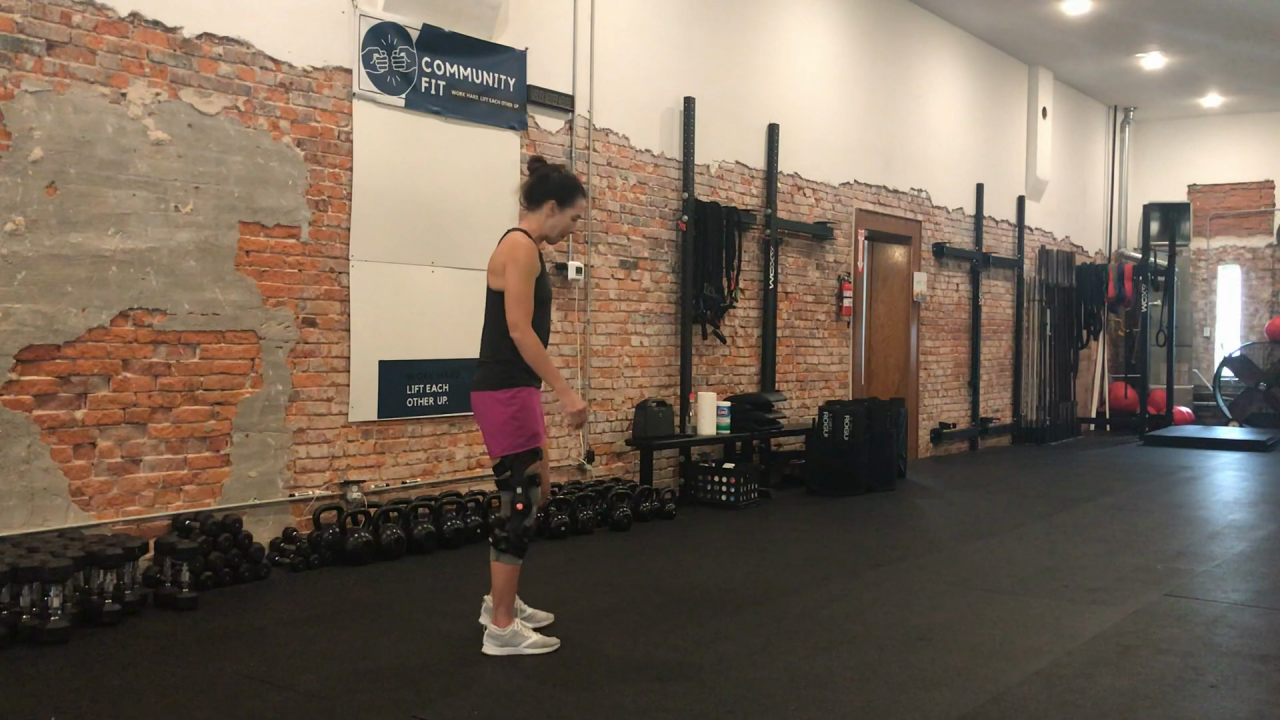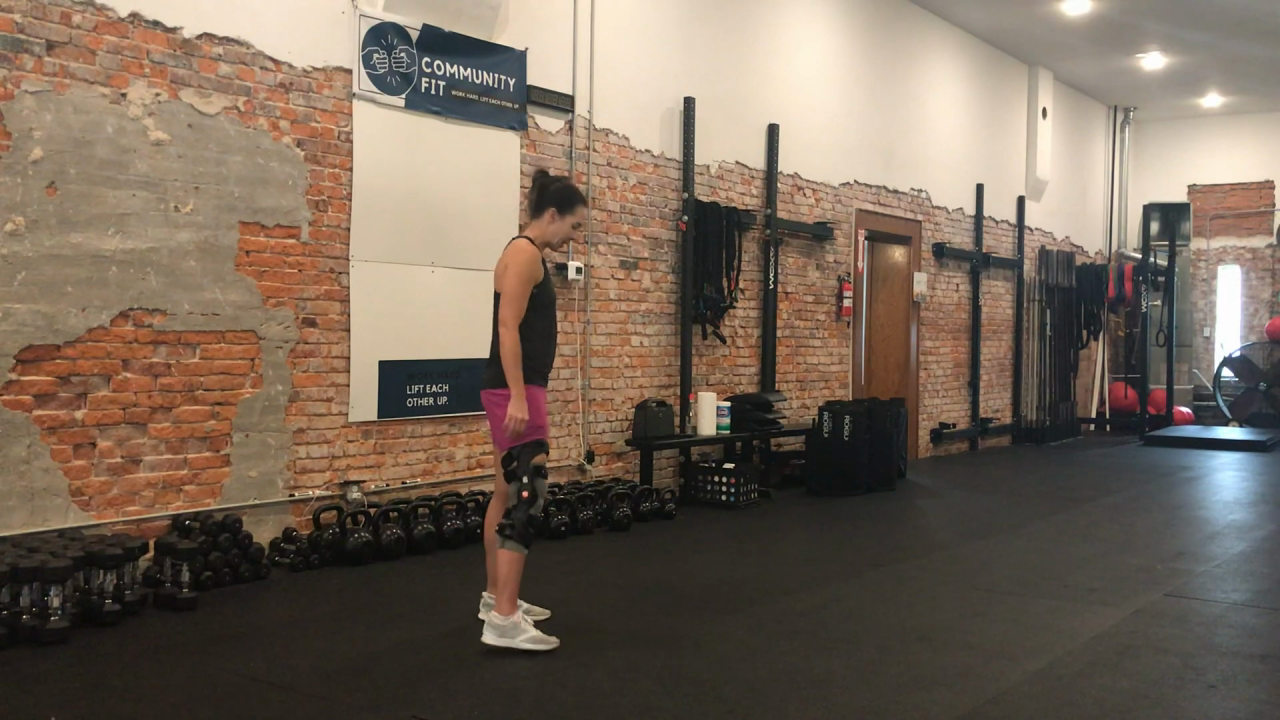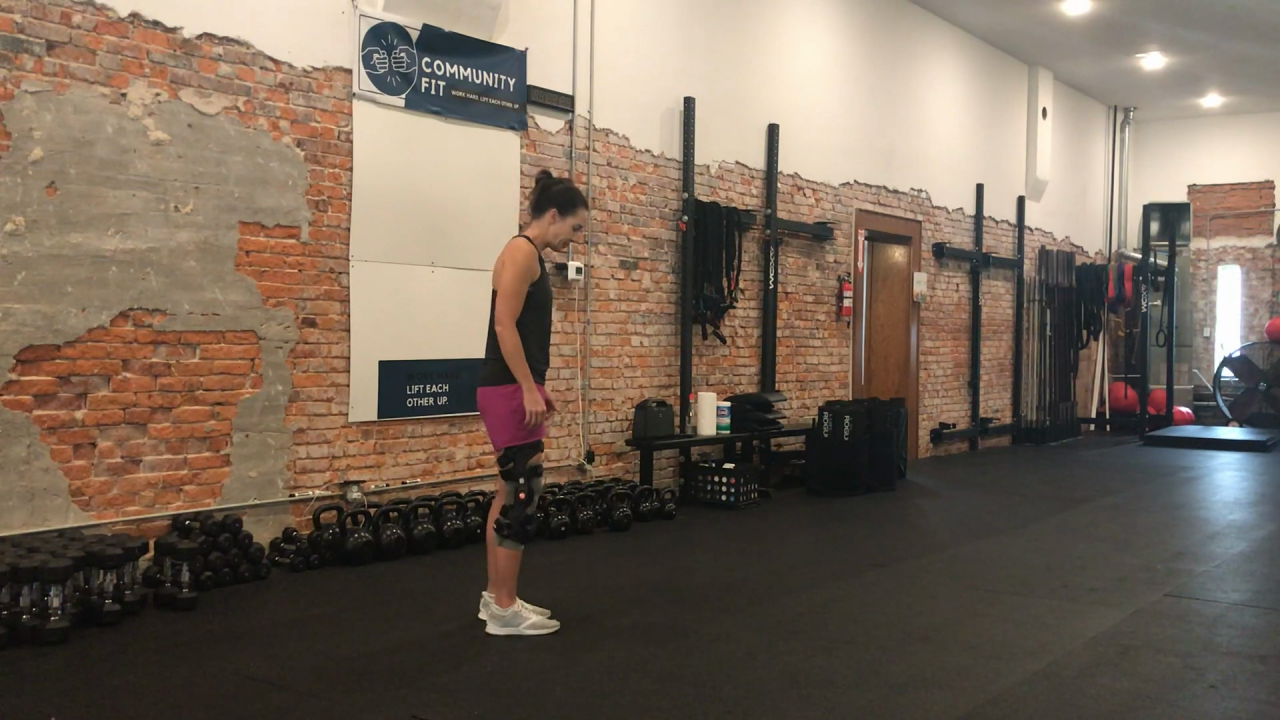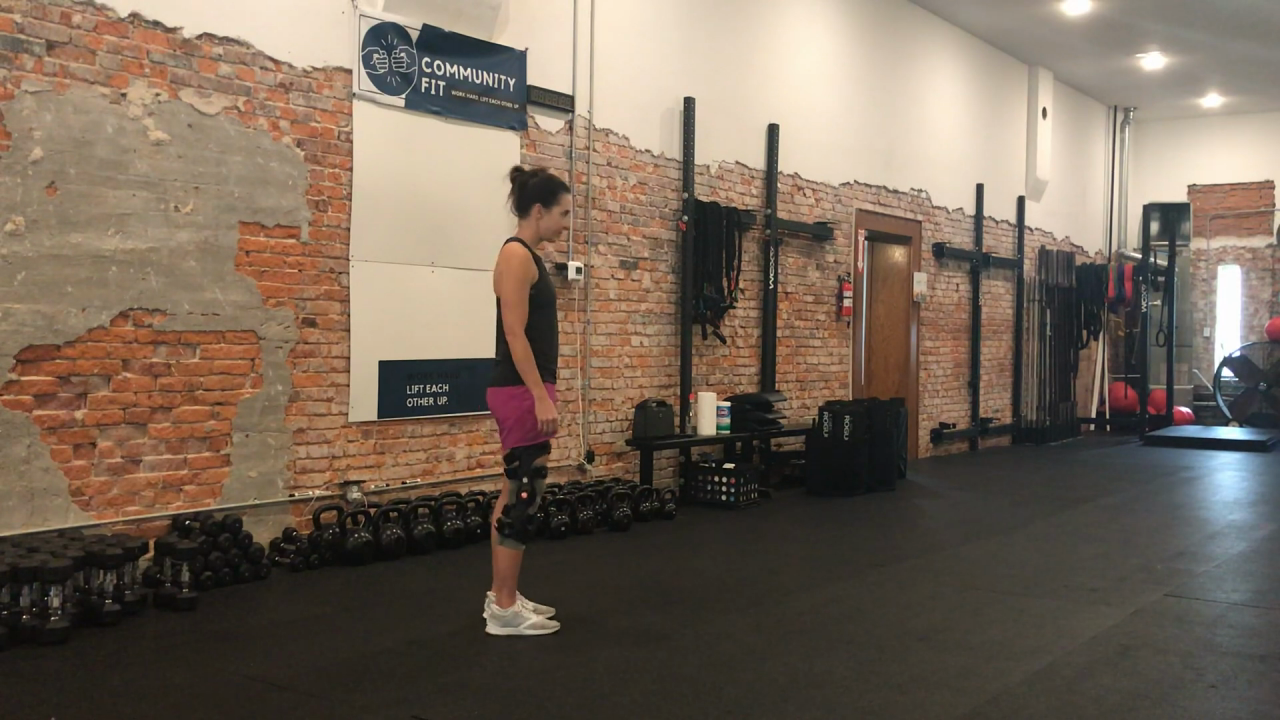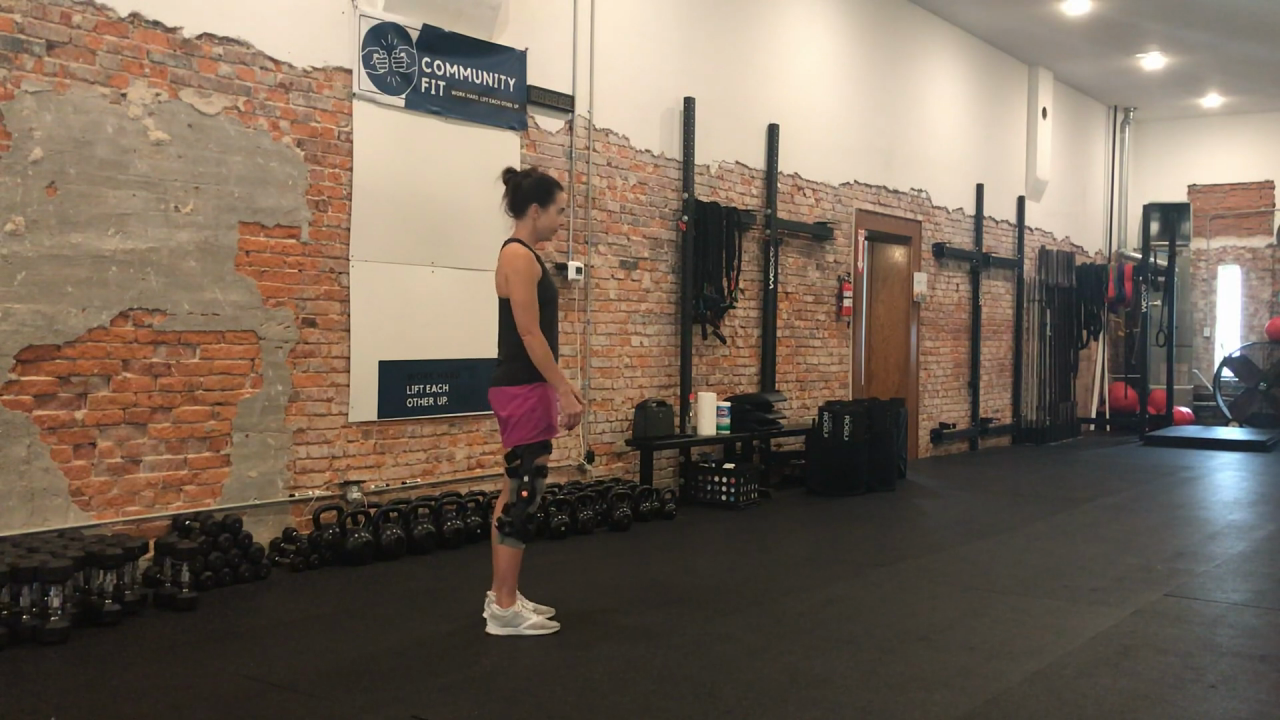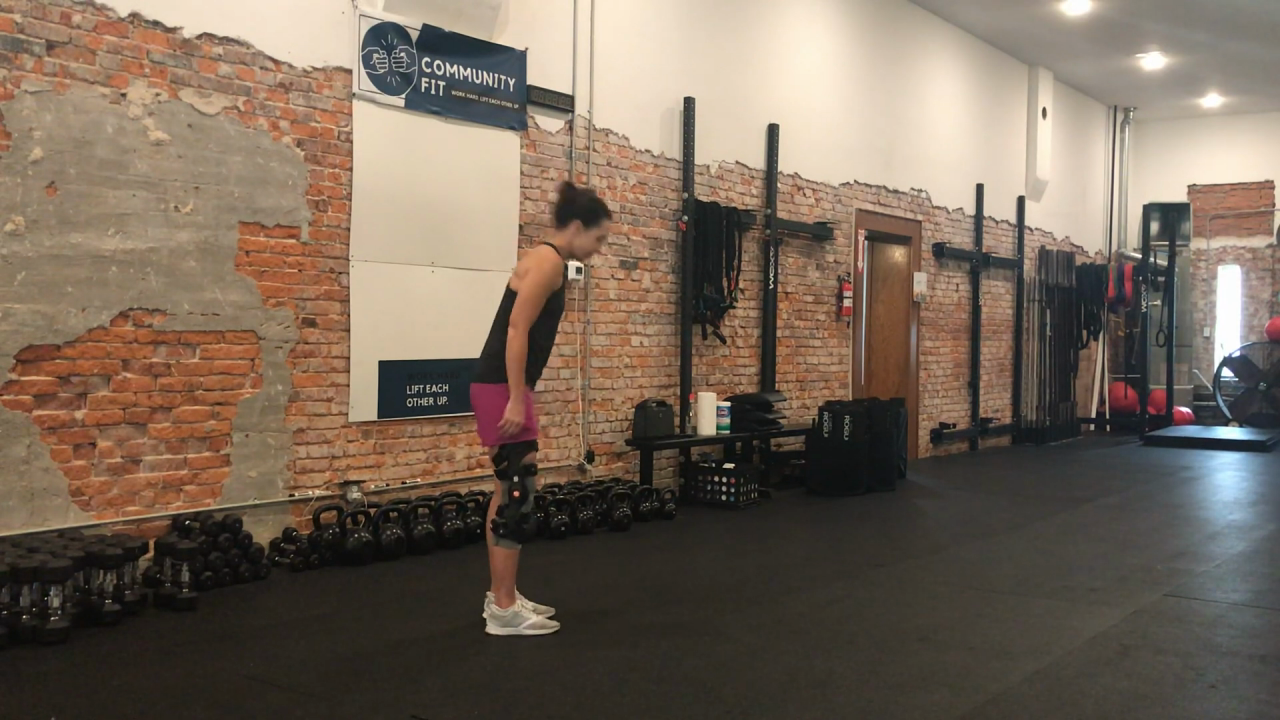
dt=0.5s
person 1, frame 1
left shoulder: (523, 247)
right shoulder: (521, 247)
right elbow: (521, 331)
right wrist: (565, 390)
left hip: (512, 389)
right hip: (507, 392)
left knee: (534, 491)
right knee: (519, 504)
left ankle: (501, 600)
right ankle: (502, 628)
person 1, frame 2
left shoulder: (528, 254)
right shoulder: (525, 253)
right elbow: (507, 327)
right wrist: (518, 397)
left hip: (518, 389)
right hip: (515, 392)
left knee: (507, 493)
right knee: (528, 497)
left ankle: (496, 596)
right ankle: (503, 620)
person 1, frame 3
left shoulder: (530, 255)
right shoulder: (523, 252)
right elbow: (504, 325)
left wrist: (537, 385)
right wrist: (529, 389)
left hip: (513, 387)
right hip: (510, 389)
left knee: (511, 493)
right knee: (522, 495)
left ankle: (496, 597)
right ankle: (504, 610)
person 1, frame 4
left shoulder: (527, 255)
right shoulder: (517, 255)
right elbow: (515, 334)
right wrist: (541, 398)
left hip: (522, 389)
right hip: (521, 391)
left knee: (516, 494)
right knee: (524, 496)
left ankle: (502, 596)
right ankle: (504, 611)
person 1, frame 5
left shoulder: (524, 255)
right shoulder: (519, 255)
right elbow: (530, 334)
left wrist: (563, 384)
right wrist: (562, 393)
left hip: (524, 388)
right hip: (523, 390)
left knee: (516, 492)
right knee: (524, 494)
left ankle: (502, 596)
right ankle: (504, 610)
person 1, frame 6
left shoulder: (548, 260)
right shoulder: (548, 261)
right elbow: (517, 330)
right wrist: (515, 400)
left hip: (502, 386)
right hip: (500, 388)
left knee: (510, 492)
right knee: (517, 493)
left ankle: (501, 597)
right ankle: (504, 610)
